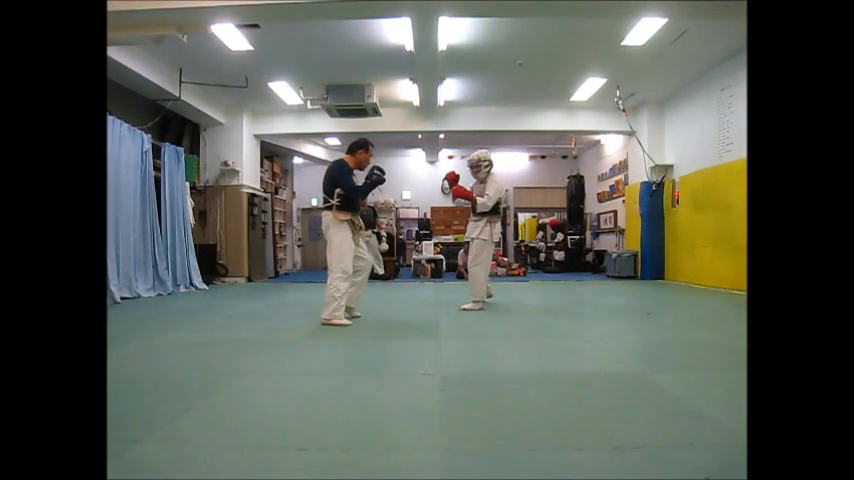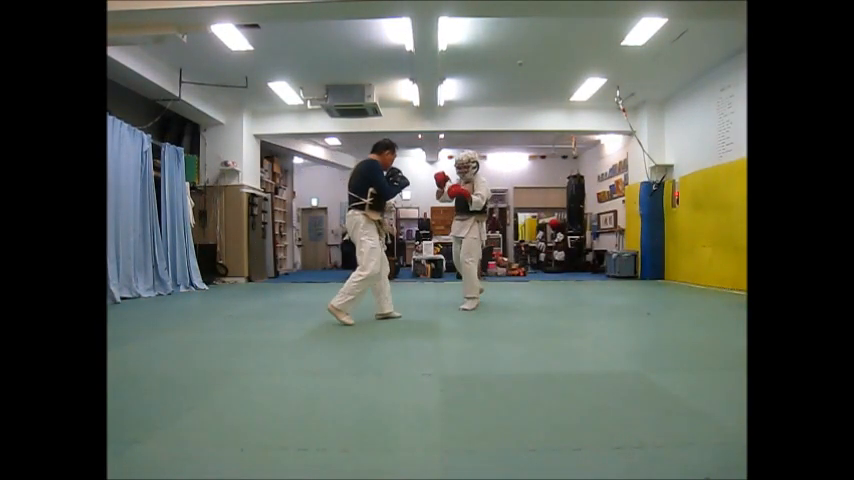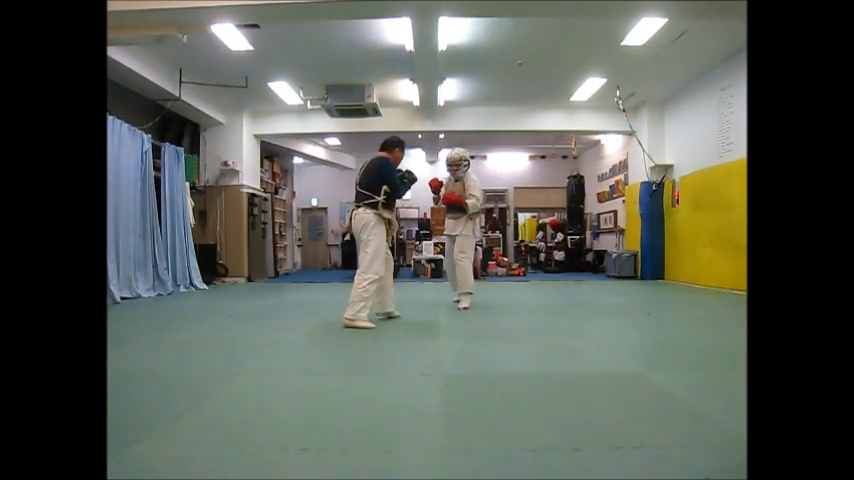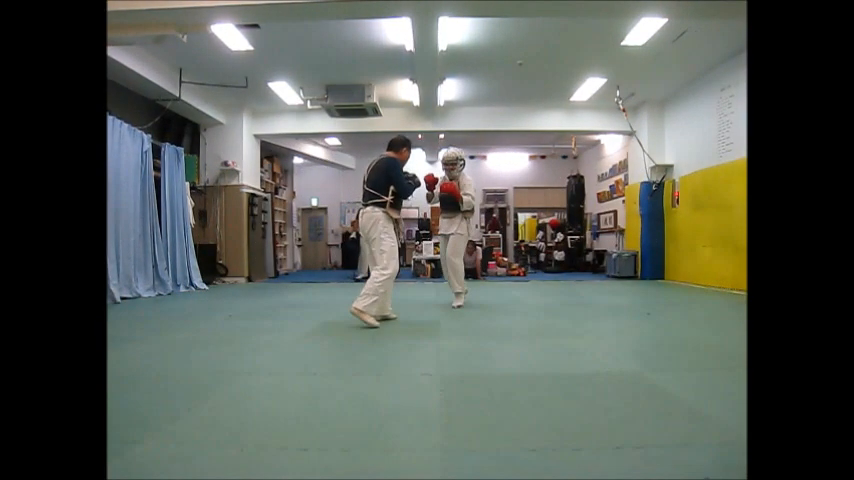
dt=0.4s
person 1, frame 1
left shoulder: (347, 169)
right shoulder: (339, 167)
left elbow: (355, 196)
right elbow: (352, 193)
left wrist: (370, 182)
right wrist: (371, 183)
left hip: (349, 223)
right hip: (337, 222)
left knee: (364, 262)
right knee: (340, 270)
left ankle: (347, 305)
right ankle: (331, 314)
person 1, frame 2
left shoulder: (366, 166)
right shoulder: (372, 165)
right elbow: (385, 194)
left wrist: (390, 180)
right wrist: (400, 184)
left hip: (367, 222)
right hip: (363, 221)
left knee: (381, 268)
right knee: (370, 268)
left ankle: (385, 309)
right ankle: (339, 305)
person 1, frame 3
left shoulder: (372, 163)
right shoulder: (385, 163)
right elbow: (397, 192)
left wrist: (399, 180)
right wrist: (408, 181)
left hip: (368, 217)
right hip: (372, 219)
left knee: (385, 262)
right knee: (370, 269)
left ankle: (386, 308)
right ankle: (354, 316)
person 1, frame 4
left shoulder: (377, 163)
right shoulder: (392, 163)
right elbow: (403, 193)
left wrist: (405, 181)
right wrist: (413, 183)
left hip: (371, 215)
right hip: (379, 217)
left knee: (383, 265)
right knee: (387, 267)
left ankle: (381, 310)
right ankle: (363, 307)
person 2, frame 1
left shoulder: (494, 182)
right shoulder: (477, 184)
left elbow: (487, 203)
right elbow: (461, 200)
left wrist: (468, 195)
right wrist: (455, 186)
left hip: (487, 227)
right hip: (477, 226)
left knee: (477, 263)
right knee: (478, 262)
left ankle: (477, 301)
right ankle: (485, 291)
person 2, frame 2
left shoulder: (480, 182)
right shoulder: (459, 183)
left elbow: (479, 202)
right elbow: (442, 198)
left wrist: (465, 195)
right wrist: (441, 187)
left hip: (474, 225)
right hip: (460, 224)
left knee: (467, 259)
right knee: (458, 260)
left ankle: (472, 298)
right ankle: (476, 288)
person 2, frame 3
left shoulder: (471, 180)
right shoulder: (448, 180)
left elbow: (476, 204)
right elbow: (438, 203)
left wrist: (460, 201)
right wrist: (436, 192)
left hip: (467, 224)
right hip: (452, 223)
left knee: (461, 257)
right knee: (450, 260)
left ankle: (466, 295)
right ankle: (459, 292)
person 2, frame 4
left shoulder: (465, 180)
right shoulder: (443, 180)
left elbow: (469, 203)
right elbow: (431, 200)
left wrist: (456, 195)
right wrist: (430, 189)
left hip: (460, 223)
right hip: (445, 222)
left knee: (453, 256)
right knee: (445, 258)
left ankle: (459, 293)
right ankle: (459, 289)
